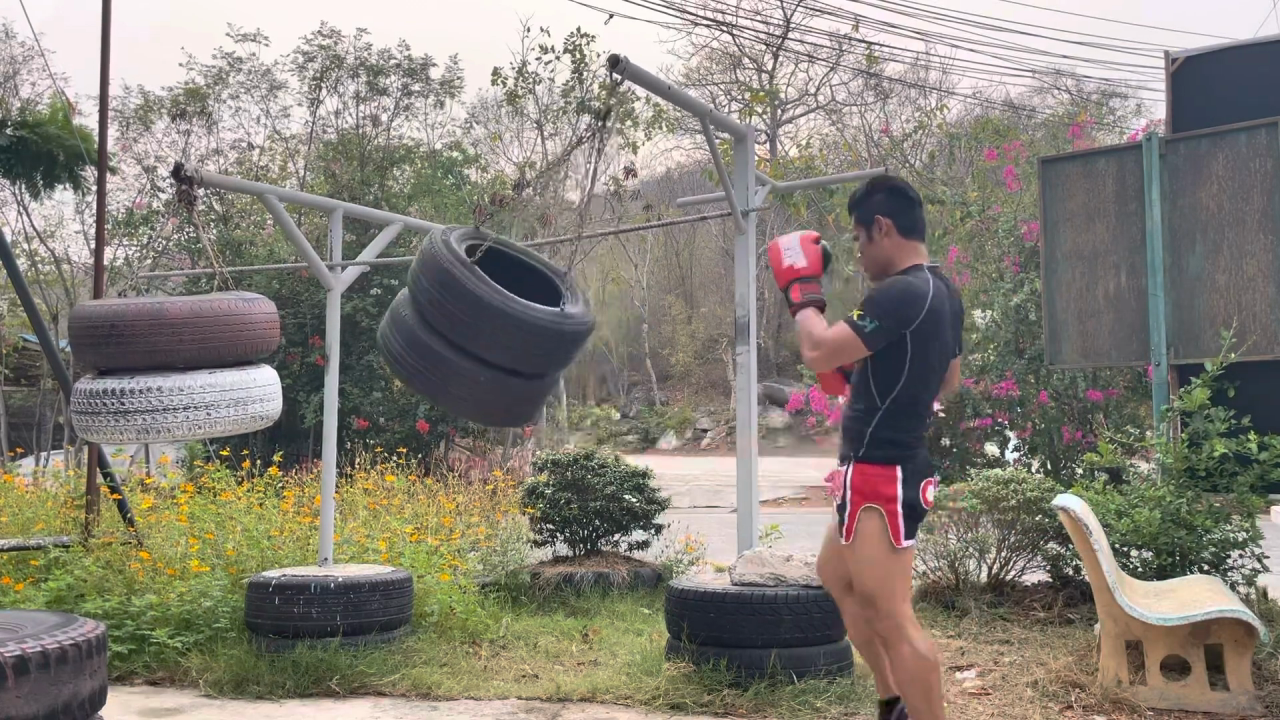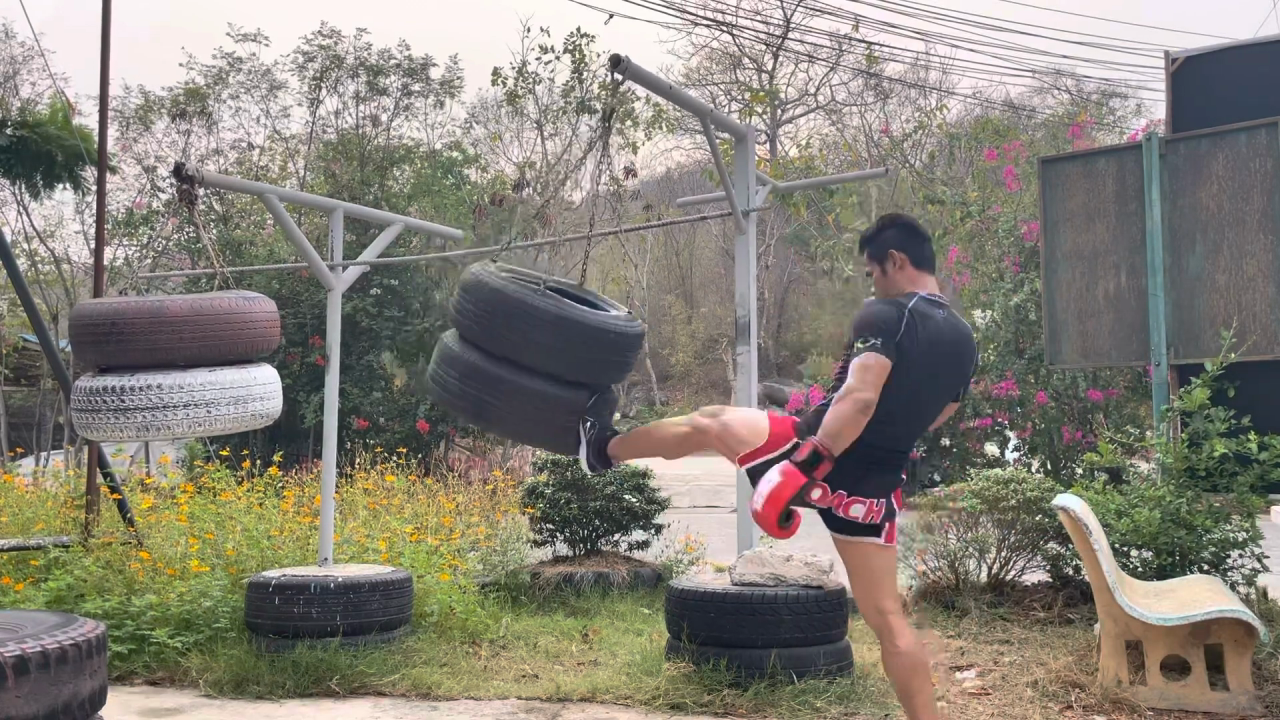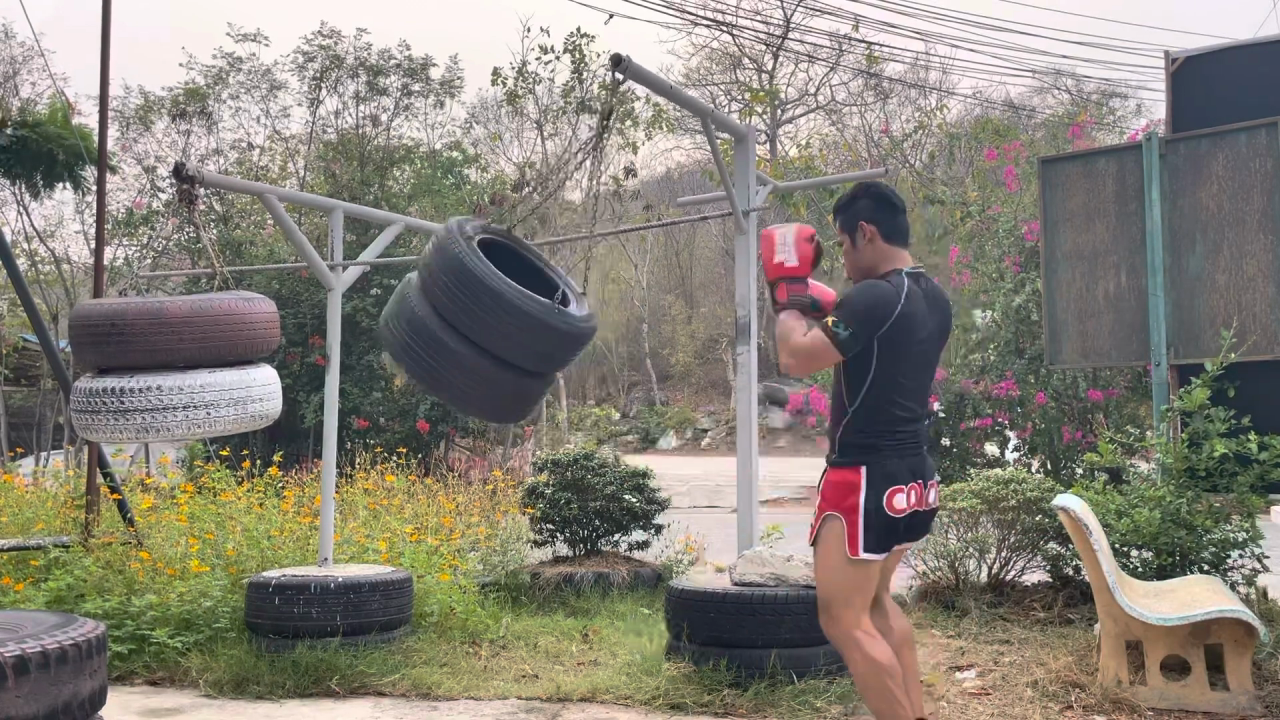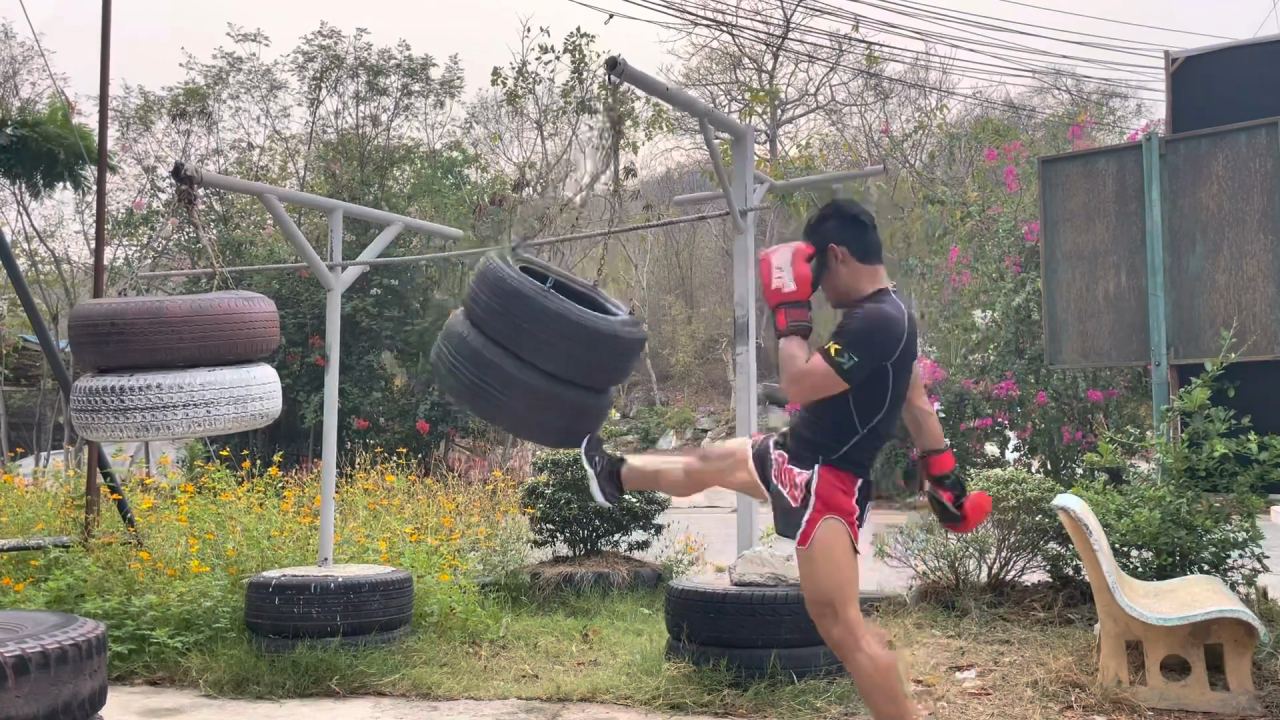
dt=0.4s
person 1, frame 1
left shoulder: (899, 295)
right shoulder: (941, 293)
left elbow: (819, 352)
left wrist: (802, 289)
right wrist: (857, 373)
left hip: (882, 473)
right hip: (906, 466)
left knee: (890, 618)
right knee: (839, 578)
person 1, frame 2
left shoulder: (887, 315)
right shoulder: (964, 341)
left elbow: (858, 397)
left wrist: (808, 468)
left hip: (819, 459)
right hip: (874, 491)
left knee: (708, 422)
right knee: (889, 618)
left ankle: (607, 448)
person 1, frame 3
left shoulder: (875, 298)
right shoulder: (934, 299)
left elbow: (797, 359)
left wrist: (787, 288)
right wrist: (830, 306)
left hip: (863, 477)
right hip: (909, 475)
left knee: (845, 622)
right knee: (877, 604)
person 1, frame 4
left shoulder: (875, 323)
right shoulder: (883, 314)
left elbow: (800, 385)
right elbow: (916, 401)
left wrist: (788, 312)
right wrist: (944, 473)
left hip: (829, 485)
right hip: (795, 459)
left knee: (842, 626)
right knee: (709, 460)
right ankle: (619, 477)
